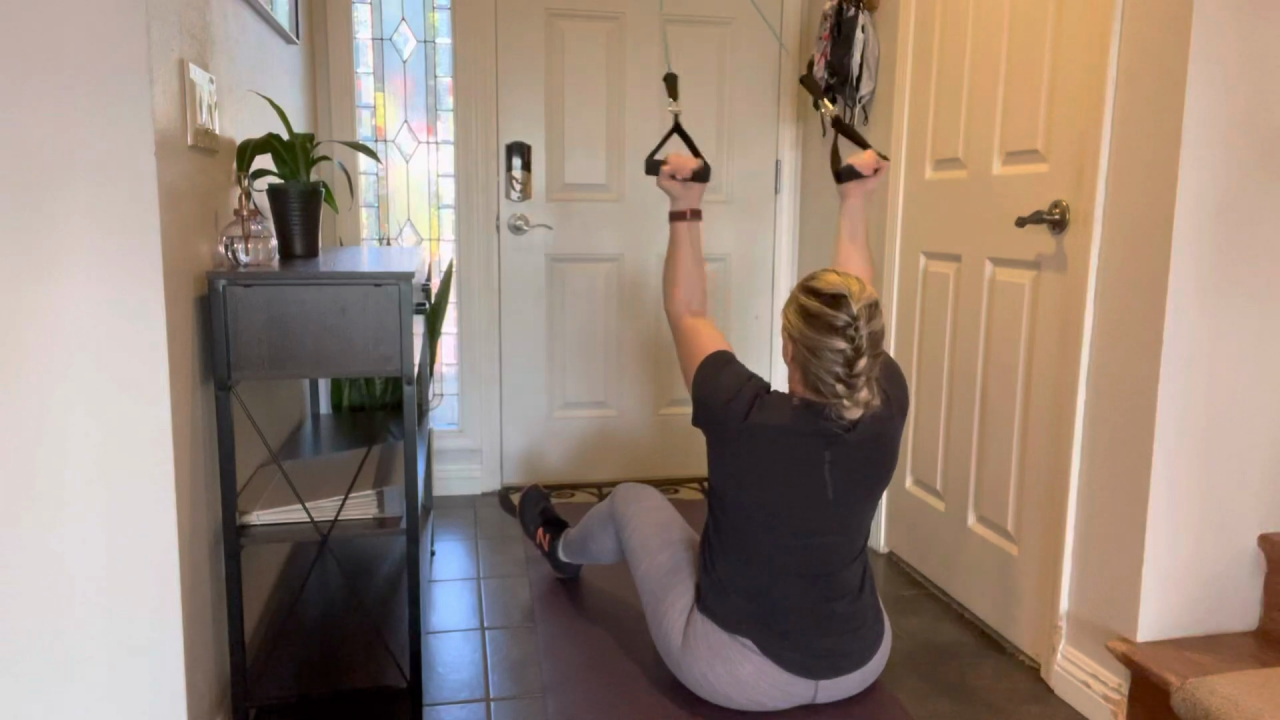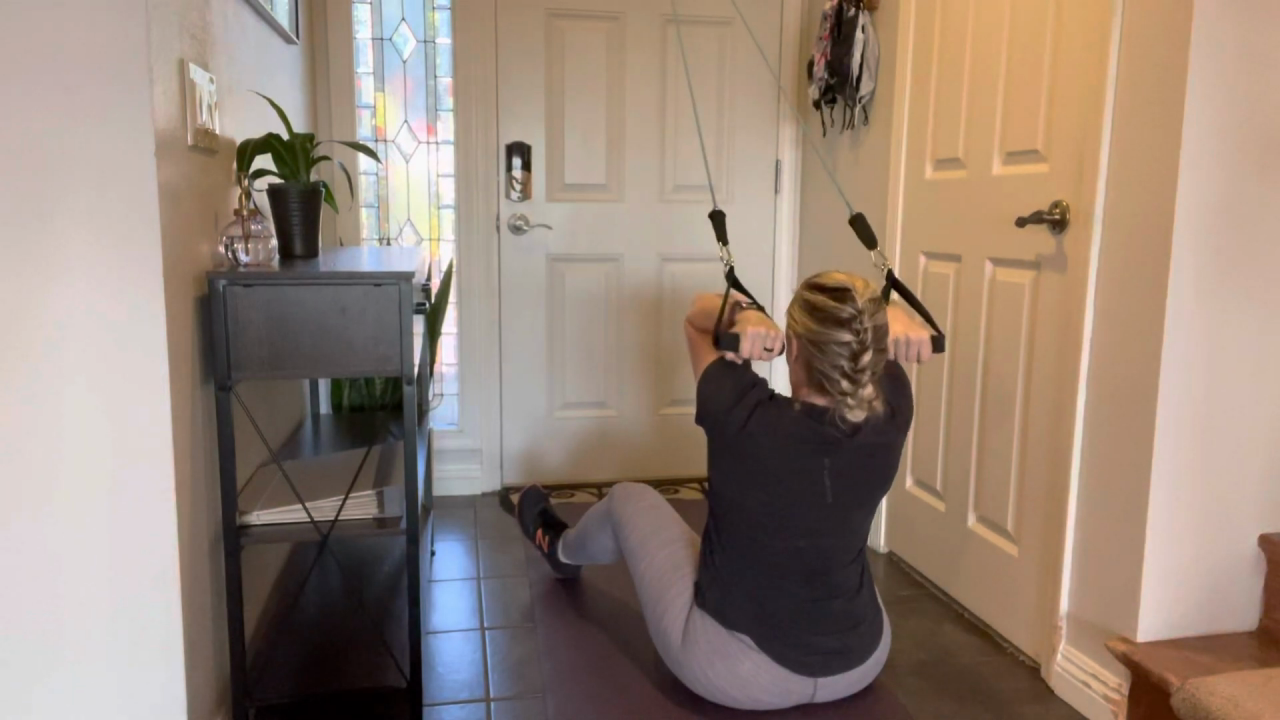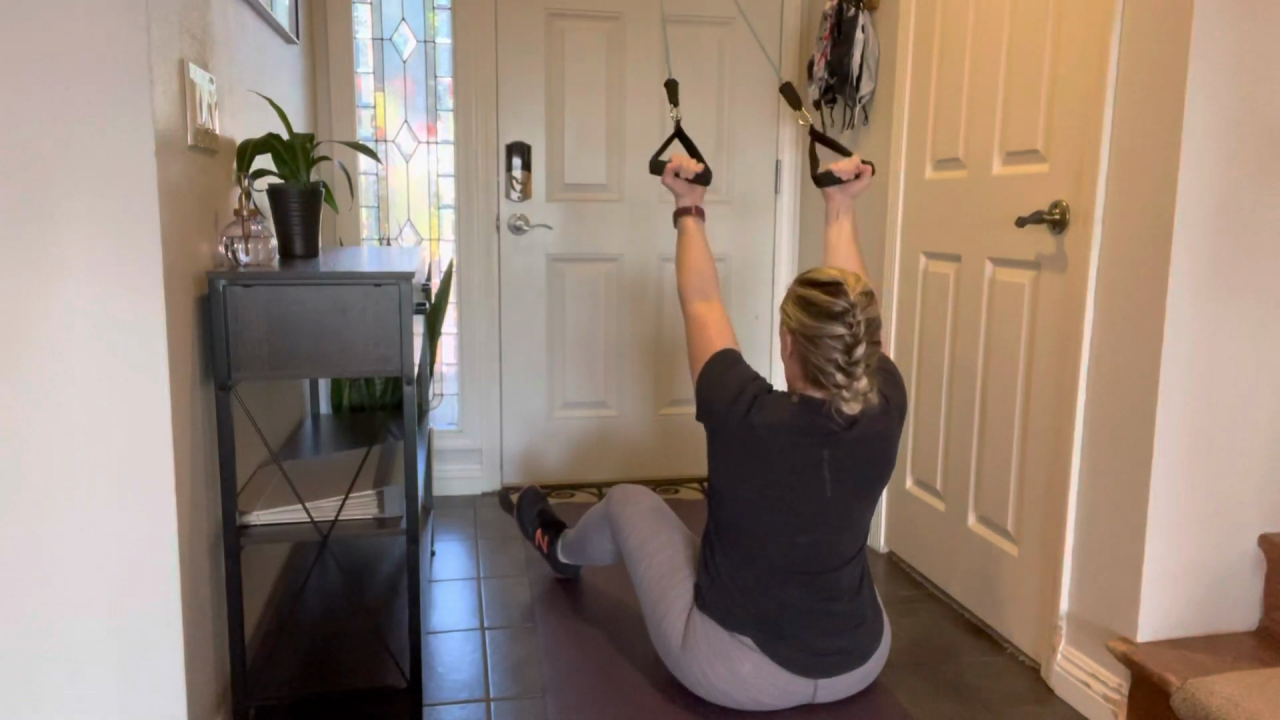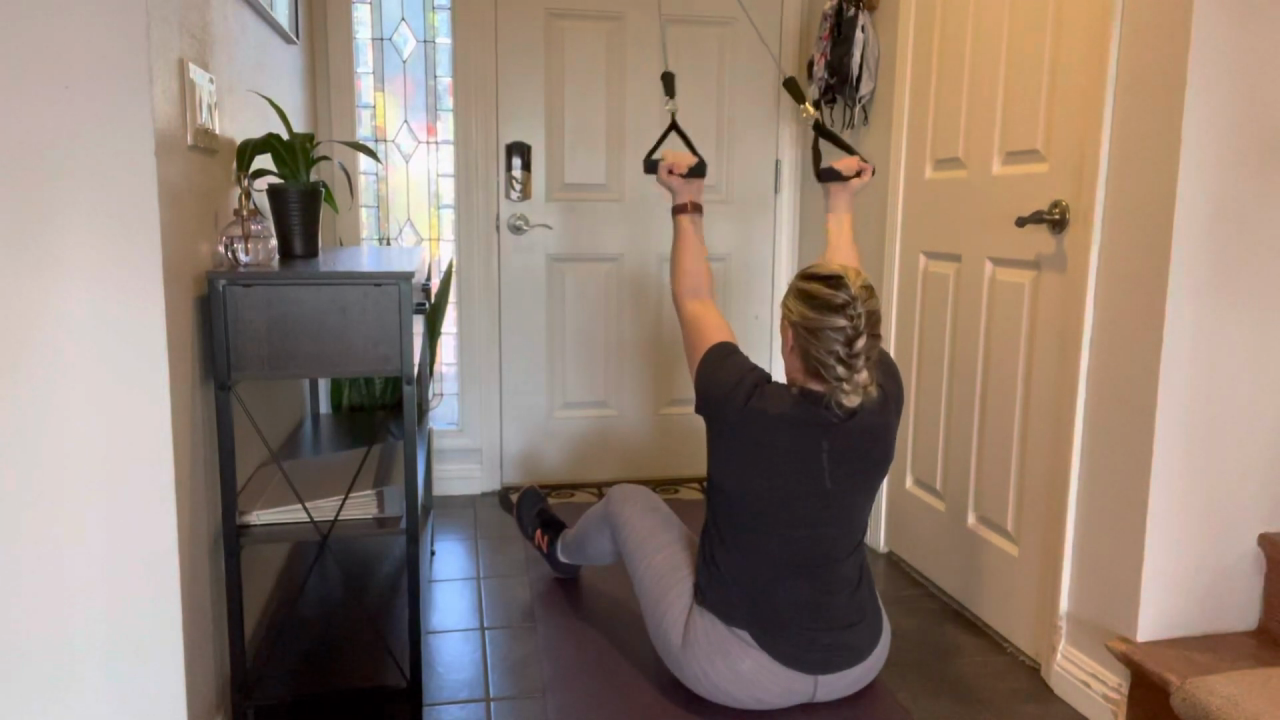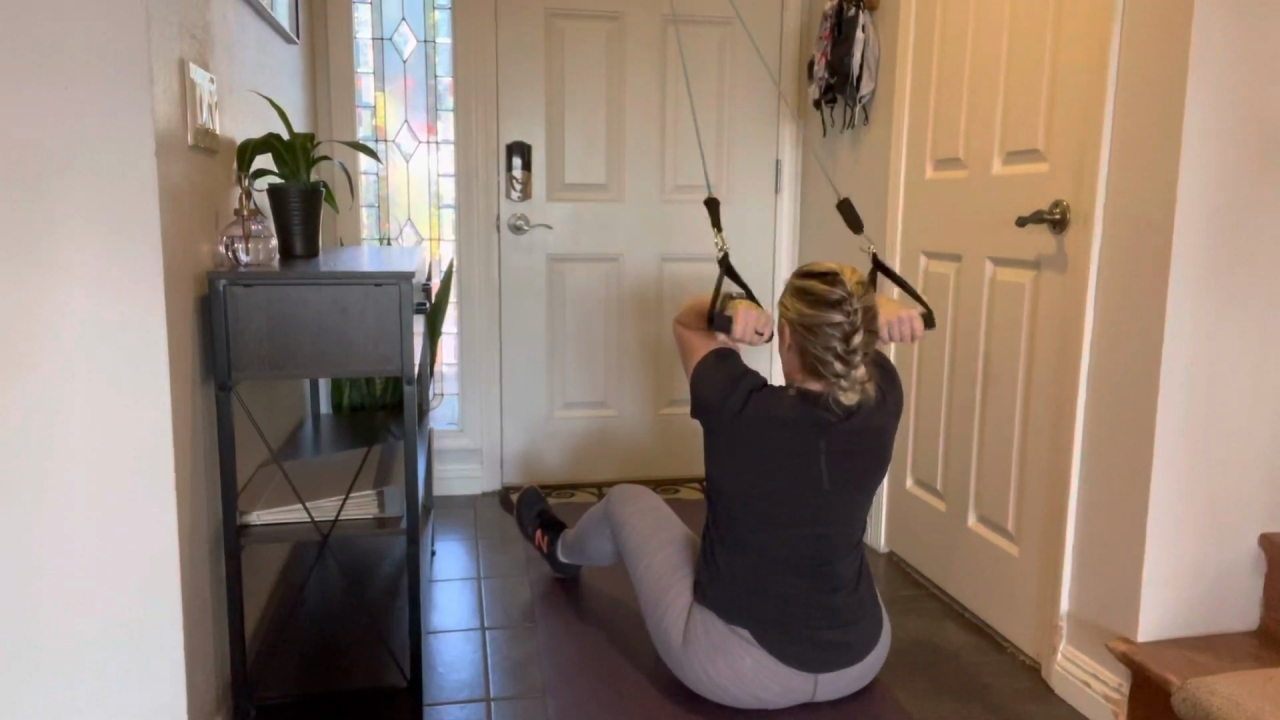
dt=1s
person 1, frame 1
left shoulder: (742, 419)
right shoulder: (884, 416)
left elbow: (687, 315)
right elbow: (856, 314)
left wrist: (684, 211)
right wrist: (852, 202)
left hip: (737, 675)
right hip: (859, 667)
left knee: (632, 501)
left ankle: (561, 549)
person 1, frame 2
left shoulder: (745, 421)
right shoulder: (888, 418)
left elbow: (699, 319)
right elbow: (860, 337)
left wrist: (741, 320)
right wrist: (891, 319)
left hip: (735, 674)
left knee: (630, 500)
left ankle: (561, 549)
person 1, frame 3
left shoulder: (746, 418)
right shoulder: (883, 412)
left elbow: (701, 305)
right elbow: (849, 308)
left wrist: (688, 209)
right wrist: (840, 207)
left hip: (736, 675)
right hip: (858, 666)
left knee: (627, 502)
left ankle: (559, 548)
person 1, frame 4
left shoulder: (746, 410)
right shoulder: (880, 408)
left elbow: (694, 304)
right elbow: (850, 306)
left wrist: (685, 205)
right wrist: (839, 202)
left hip: (736, 673)
right hip: (857, 665)
left knee: (626, 503)
left ankle: (560, 549)
person 1, frame 5
left shoulder: (742, 411)
right shoulder: (881, 406)
left elbow: (686, 322)
right elbow: (850, 328)
left wrist: (731, 310)
right wrist: (880, 308)
left hip: (737, 672)
left knee: (627, 502)
left ankle: (560, 548)
